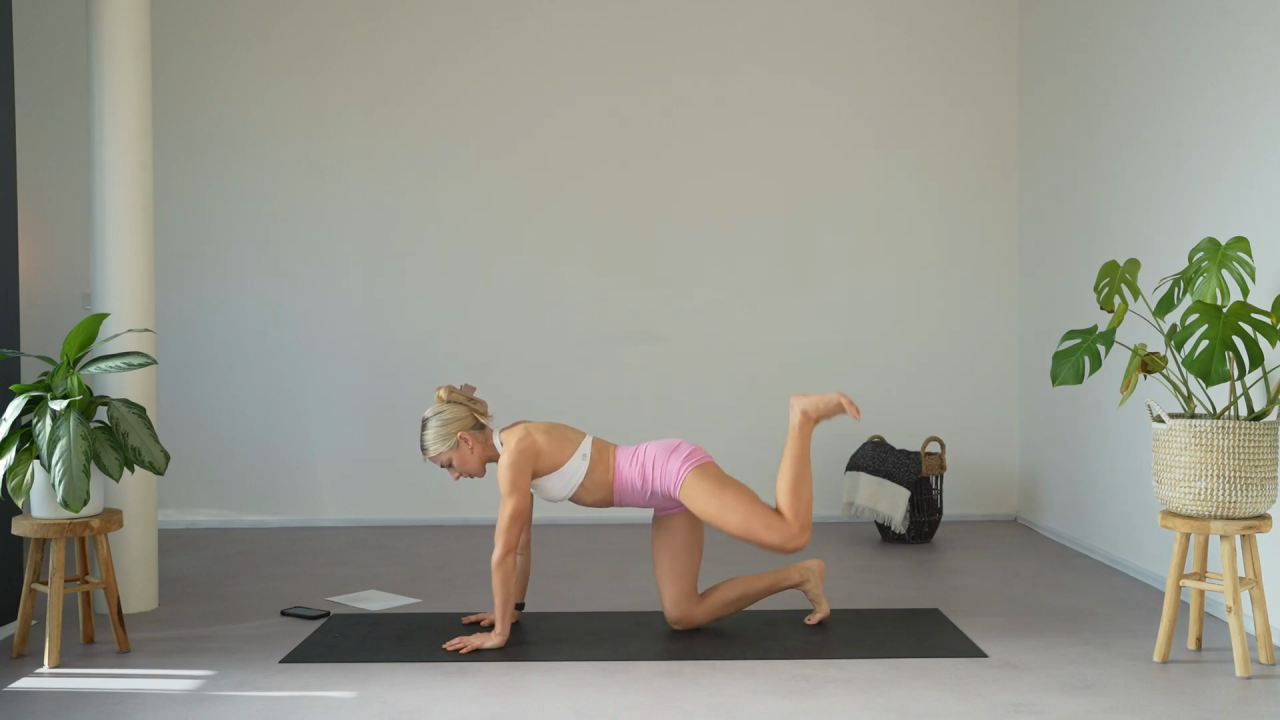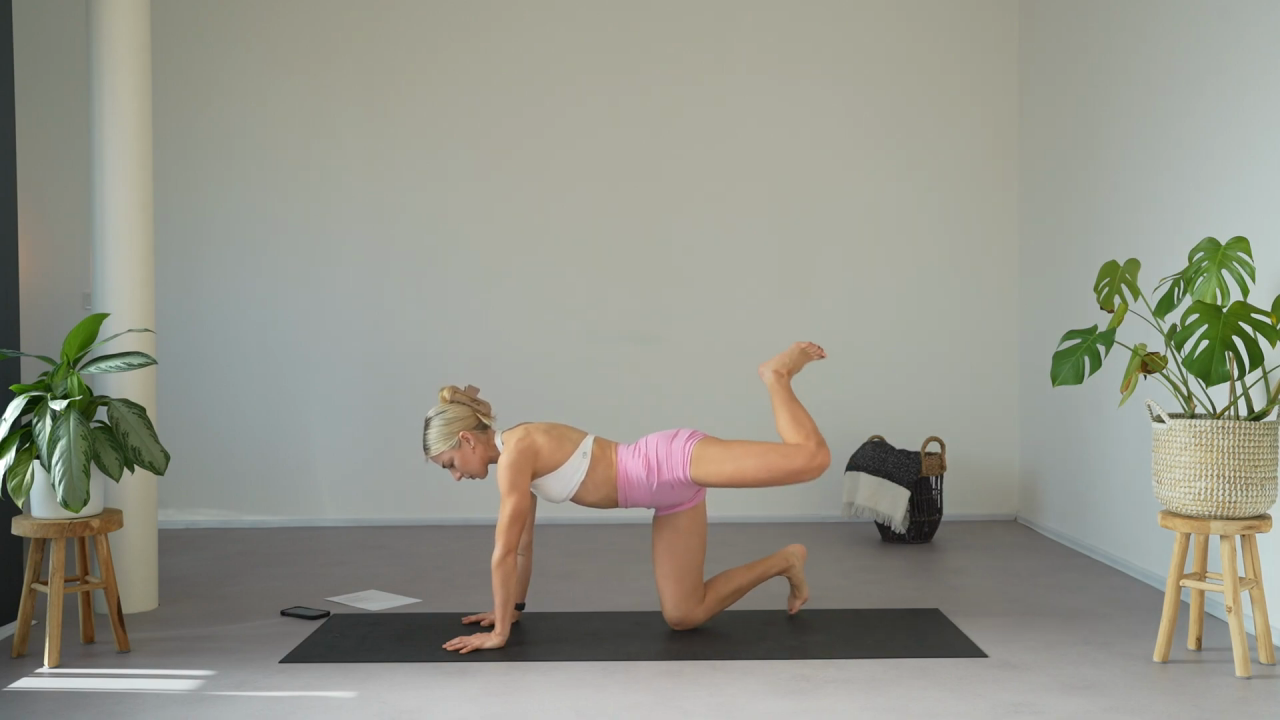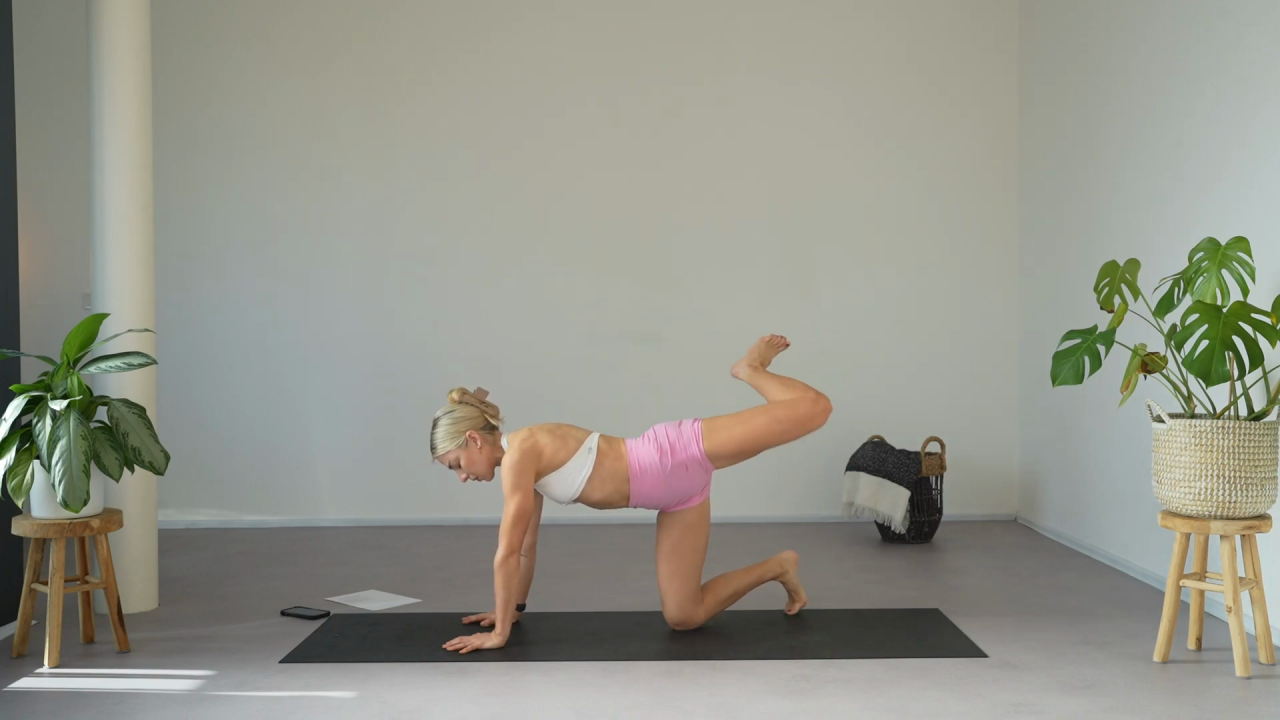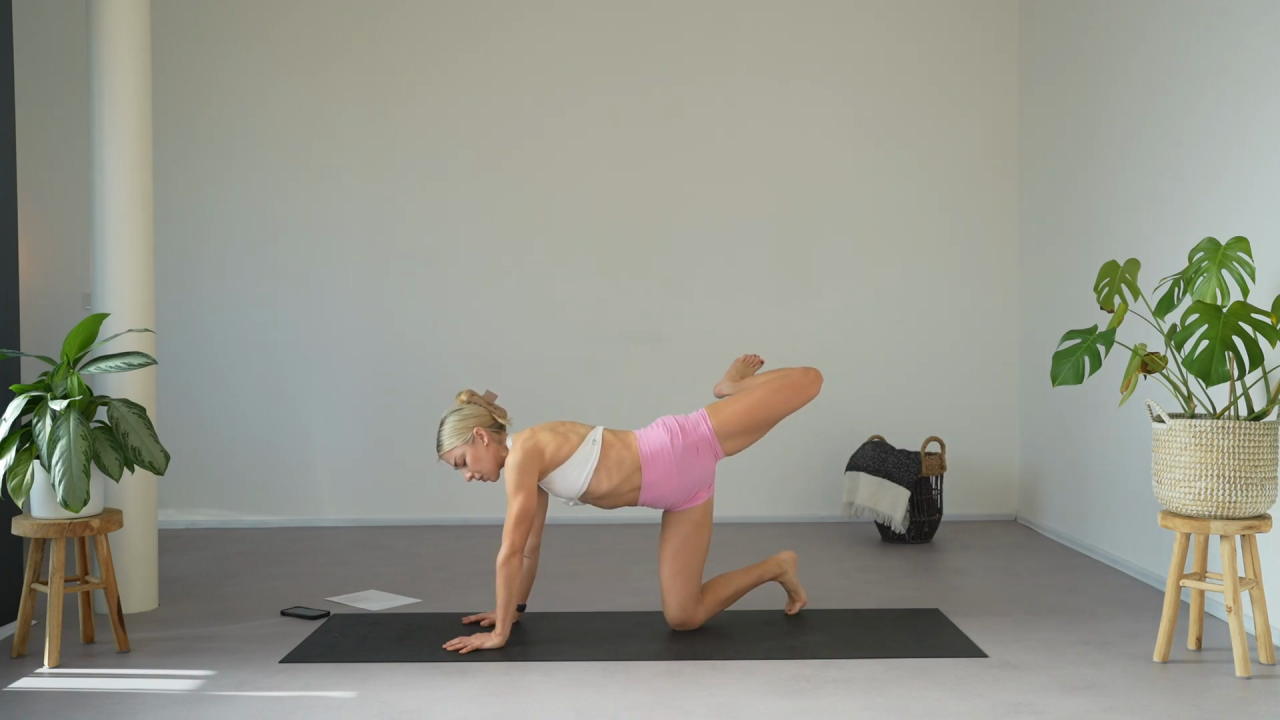
dt=0.4s
person 1, frame 1
left shoulder: (514, 453)
right shoulder: (516, 450)
left elbow: (504, 551)
right elbow: (521, 543)
left wrist: (500, 631)
right wrist: (511, 608)
left hip: (672, 466)
right hip: (667, 486)
left knee: (790, 534)
right knee: (683, 617)
left ankle: (802, 414)
right ankle: (800, 575)
person 1, frame 2
left shoulder: (513, 453)
right shoulder: (519, 454)
left elbow: (504, 551)
right elbow: (522, 545)
left wrist: (500, 633)
right wrist: (512, 608)
left hip: (674, 458)
right hip: (670, 491)
left knee: (811, 459)
right knee: (683, 616)
left ankle: (775, 375)
right ankle: (783, 562)
person 1, frame 3
left shoulder: (518, 454)
right shoulder: (526, 464)
left elbow: (507, 552)
right elbow: (526, 546)
left wrist: (500, 632)
right wrist: (512, 609)
left hip: (680, 453)
right hip: (675, 491)
left knee: (814, 409)
right knee: (683, 617)
left ankle: (749, 370)
right ankle: (777, 568)
person 1, frame 4
left shoulder: (522, 452)
right shoulder: (532, 466)
left elbow: (510, 552)
right elbow: (530, 547)
left wrist: (500, 632)
right wrist: (513, 609)
left hip: (684, 449)
right hip: (680, 487)
right knee: (683, 617)
right ankle: (776, 567)
